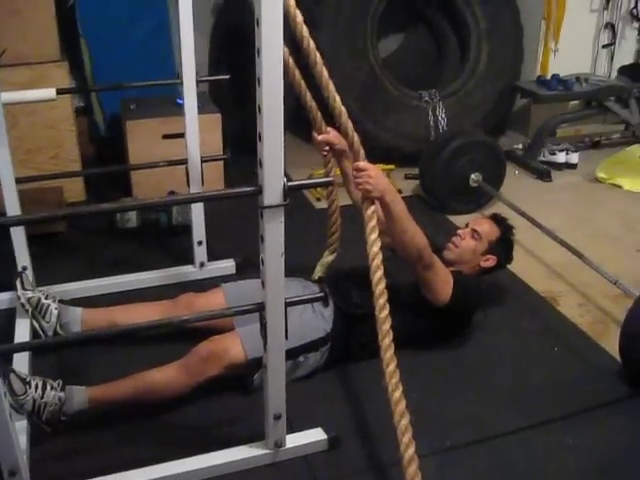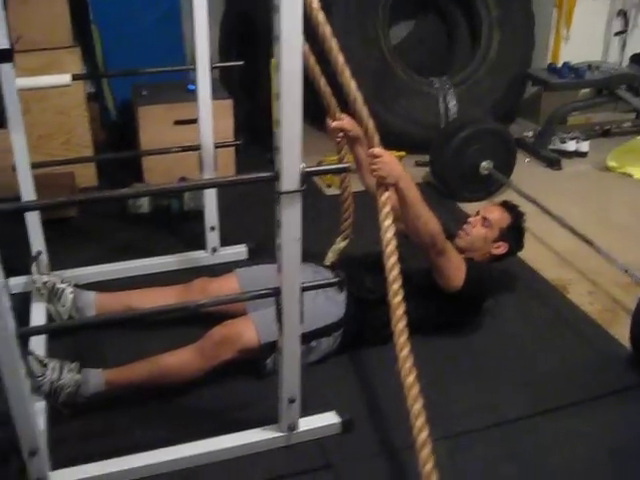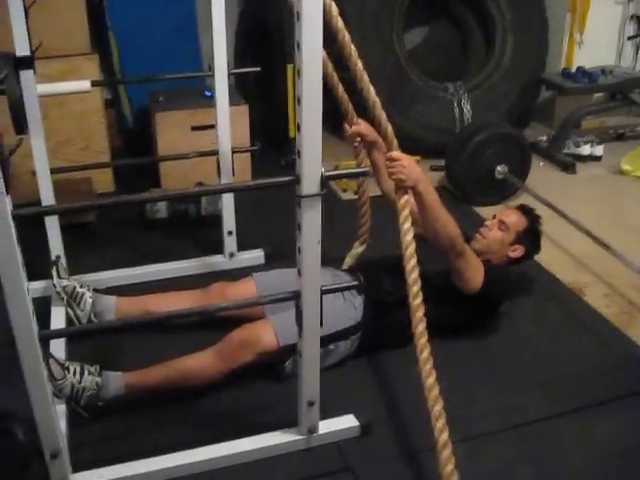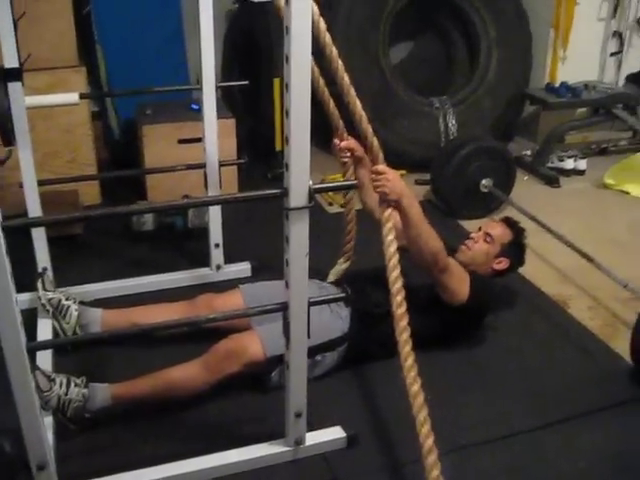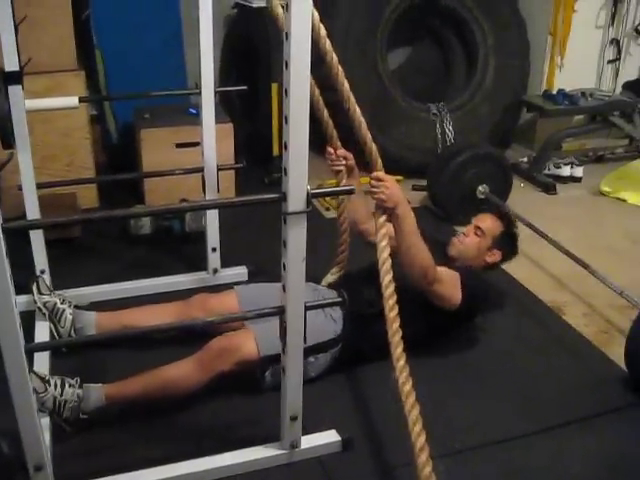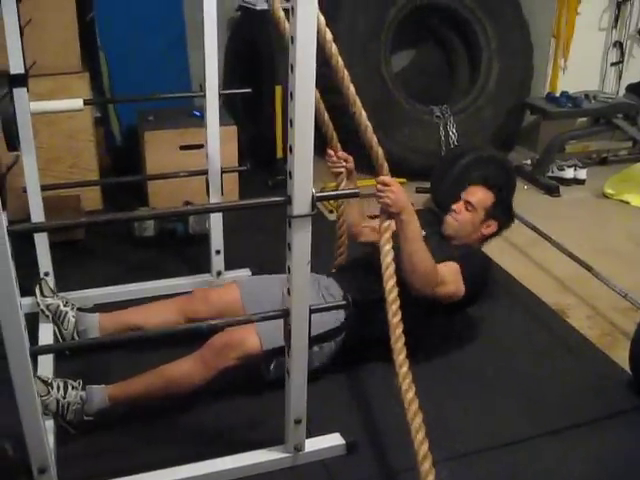
dt=0.2s
person 1, frame 1
left shoulder: (459, 296)
right shoulder: (434, 263)
left elbow: (418, 258)
right elbow: (375, 219)
left wrist: (389, 193)
right wrist: (343, 156)
left hip: (332, 328)
right hip: (316, 291)
left knee: (211, 357)
right knee: (189, 304)
left ankle: (65, 400)
right ankle: (65, 320)
person 1, frame 2
left shoulder: (469, 282)
right shoulder: (444, 251)
left elbow: (434, 245)
right elbow: (387, 203)
left wrist: (403, 180)
right wrist: (358, 142)
left hip: (343, 314)
right hip: (327, 277)
left knee: (223, 341)
right knee: (201, 289)
left ankle: (83, 382)
right ankle: (81, 304)
person 1, frame 3
left shoulder: (488, 284)
right shoulder: (461, 252)
left elbow: (452, 248)
right elbow: (402, 204)
left wrist: (422, 183)
right wrist: (374, 146)
left hip: (361, 317)
right hip: (345, 281)
left knee: (242, 345)
right knee: (220, 293)
left ankle: (103, 386)
right ankle: (100, 308)
person 1, frame 4
left shoulder: (473, 294)
right shoulder: (447, 260)
left elbow: (434, 264)
right elbow: (383, 217)
left wrist: (406, 198)
right wrist: (362, 164)
left hip: (348, 327)
right hip: (330, 293)
left knee: (229, 354)
right knee: (206, 305)
left ankle: (89, 398)
right ankle: (85, 320)
person 1, frame 5
left shoulder: (469, 287)
right shoulder: (440, 250)
left elbow: (423, 279)
right elbow: (367, 227)
left wrist: (402, 208)
right wrist: (351, 177)
left hip: (342, 327)
right hip: (323, 294)
left knee: (222, 352)
right knee: (201, 306)
left ankle: (83, 399)
right ankle: (80, 323)
person 1, frame 6
left shoulder: (471, 266)
right shoulder: (435, 225)
left elbow: (423, 284)
right elbow: (358, 229)
left wrist: (405, 214)
right wrist: (349, 181)
left hip: (343, 315)
right hip: (325, 283)
left knee: (225, 347)
right knee: (202, 301)
left ankle: (88, 401)
right ankle: (84, 325)
